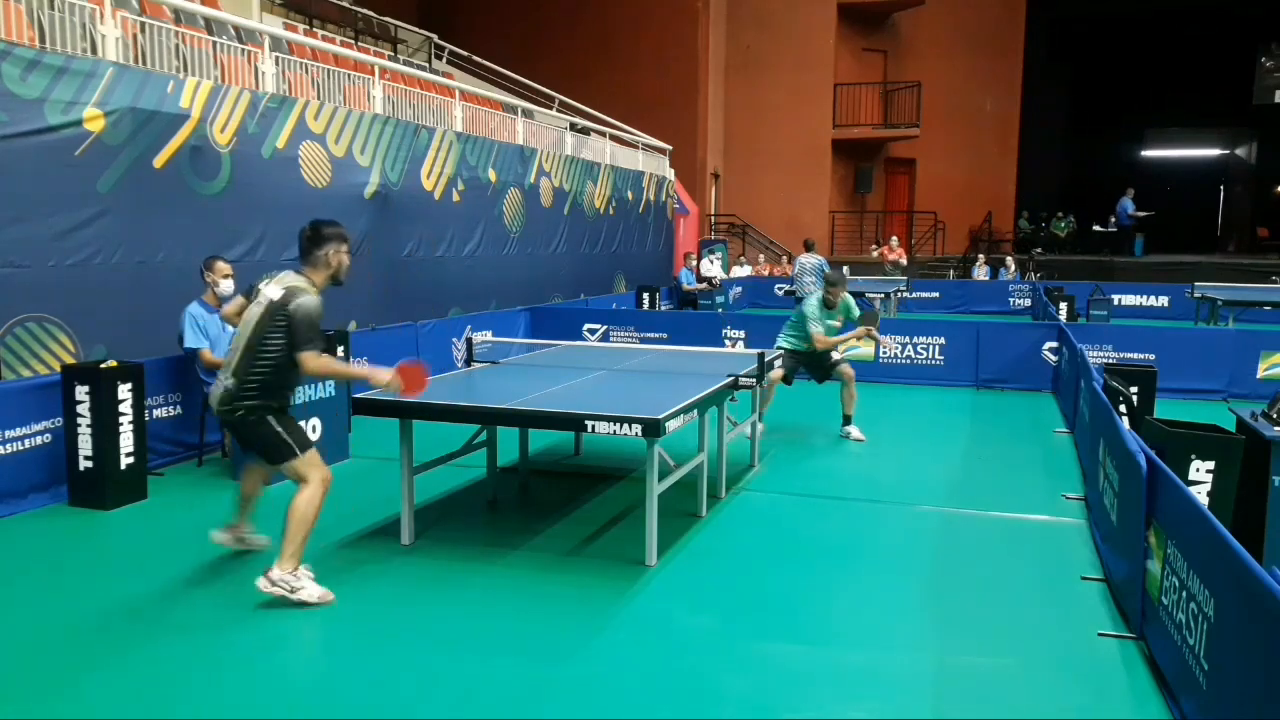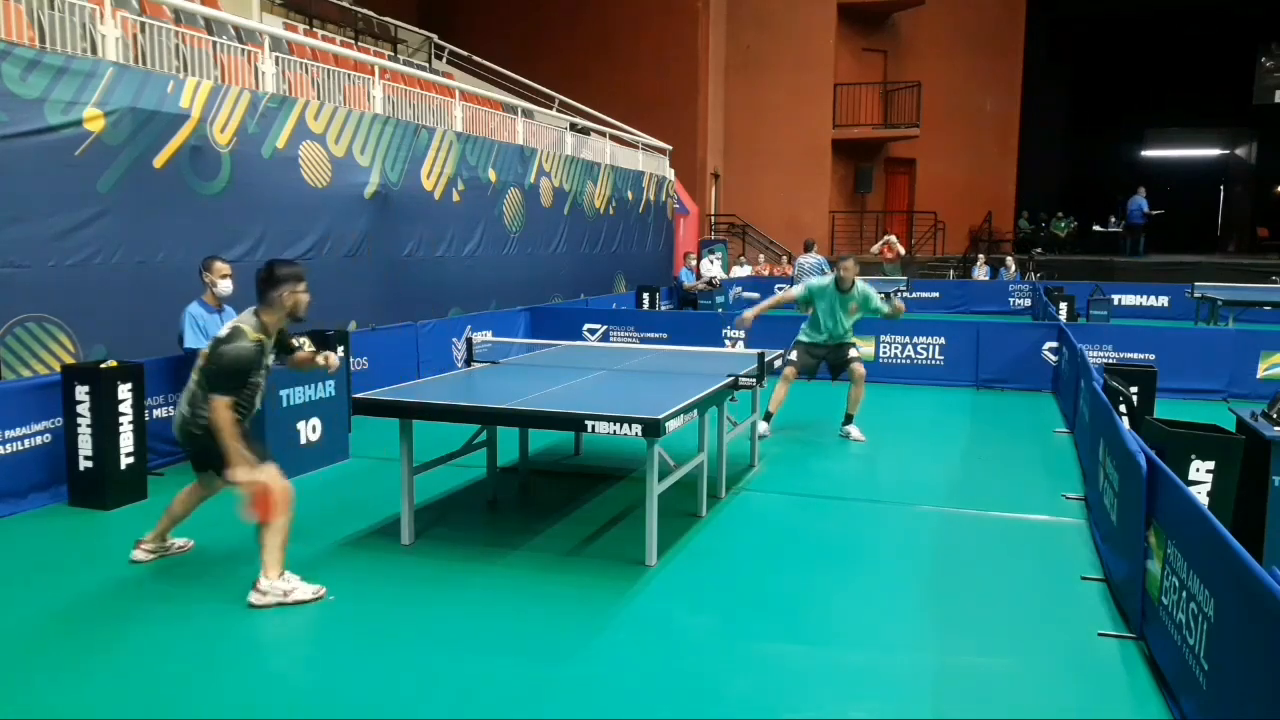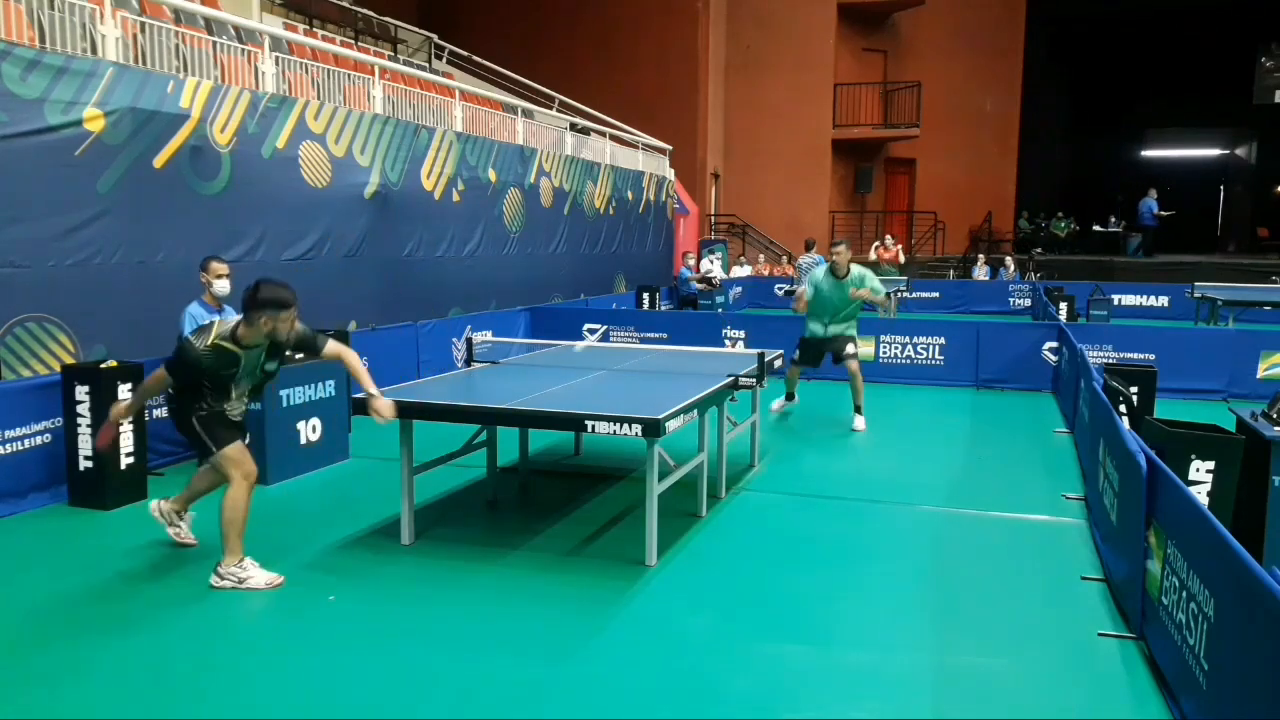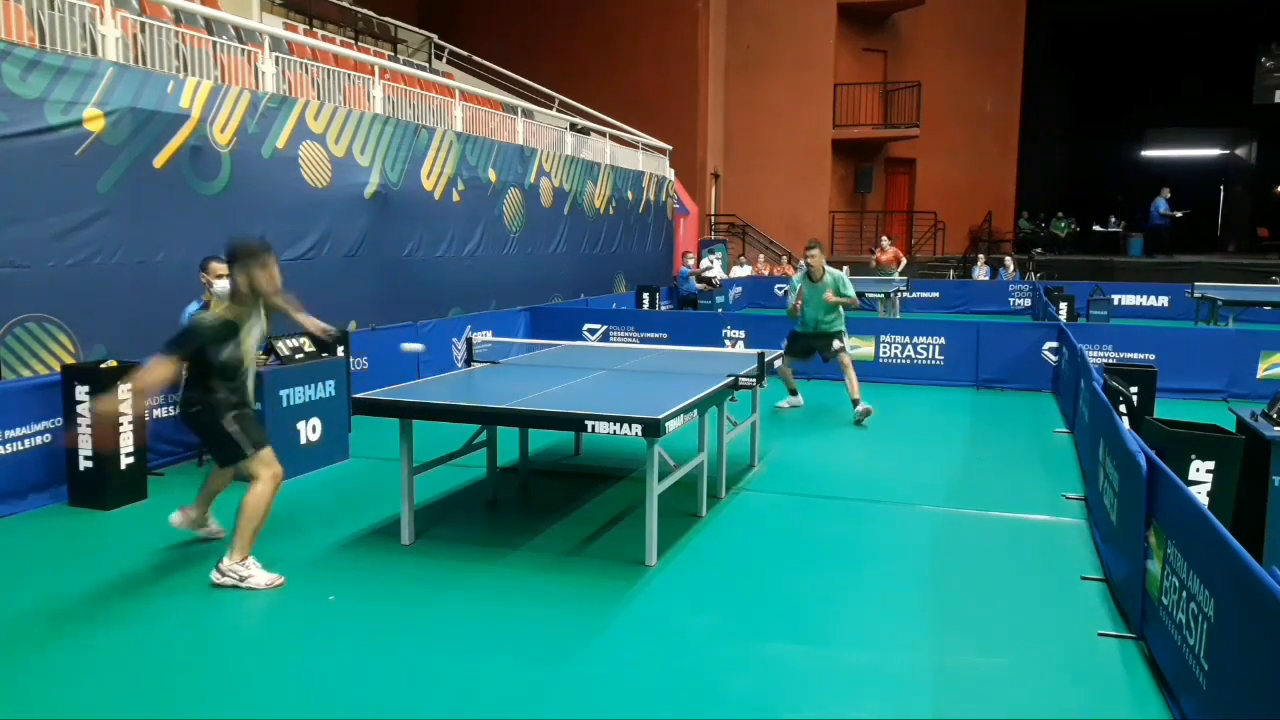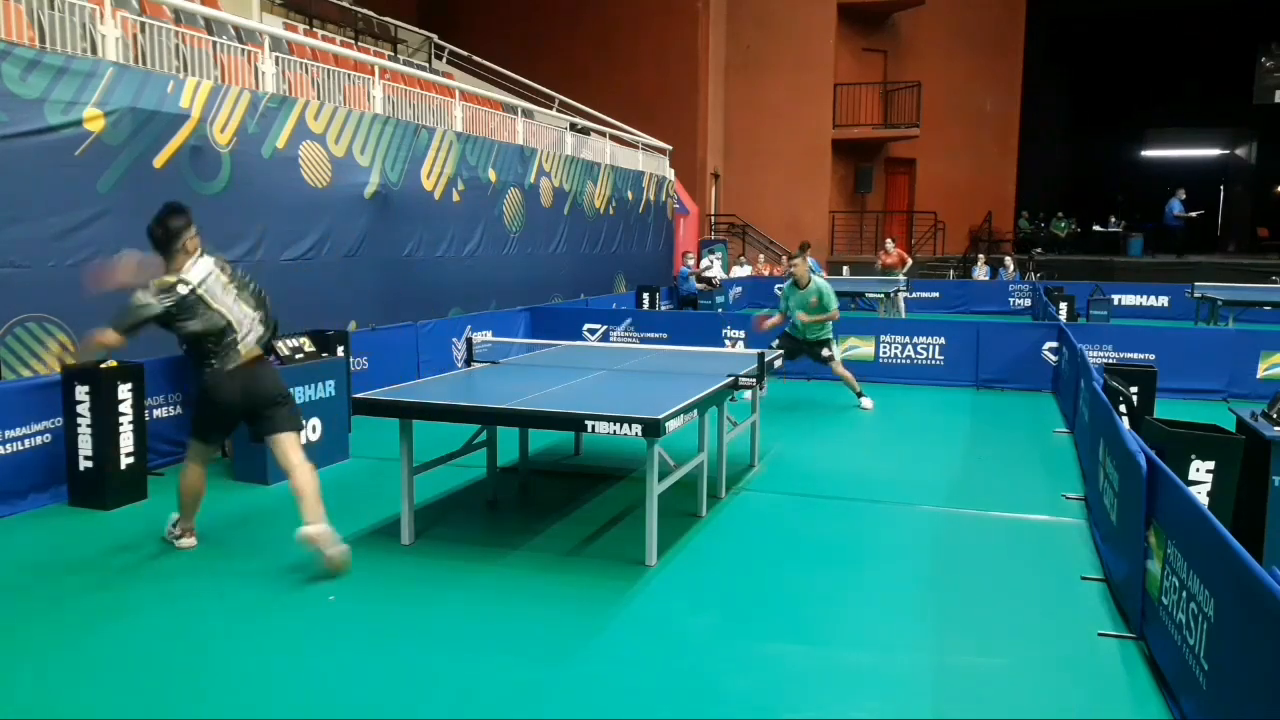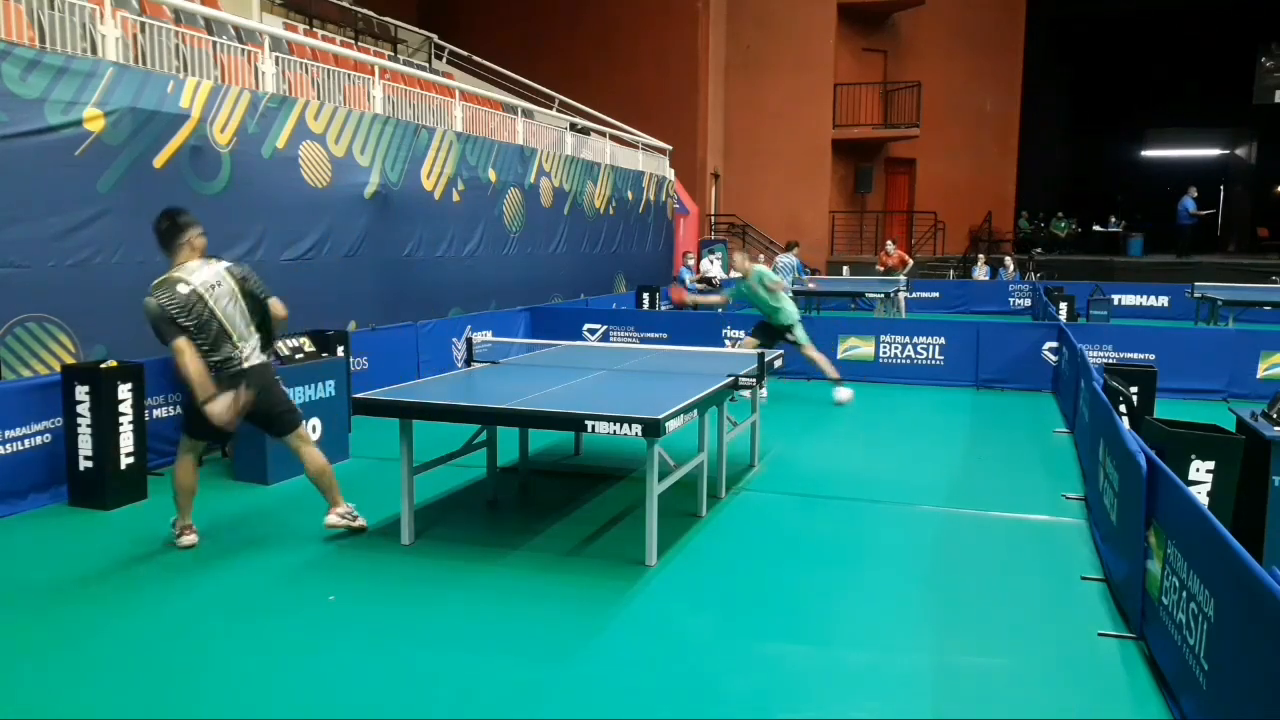
dt=0.3s
person 1, frame 1
left shoulder: (277, 281)
right shoulder: (306, 298)
left elbow: (230, 312)
right elbow: (310, 362)
right wrist: (368, 374)
left hip: (230, 395)
right hip: (252, 404)
left knee: (264, 460)
right knee: (316, 478)
left ankle: (239, 529)
right ankle: (284, 573)
person 1, frame 2
left shoulder: (272, 329)
right shoulder: (241, 345)
left elbow: (292, 356)
right elbow: (218, 407)
left wrist: (318, 358)
right wrist: (237, 462)
left hip: (197, 426)
right hip: (205, 428)
left knee: (208, 483)
right knee: (280, 489)
left ankle: (152, 543)
right ankle: (272, 581)
person 1, frame 3
left shoulder: (287, 334)
right shoulder: (205, 346)
left elbow: (340, 351)
right elbow: (163, 376)
left wrist: (374, 394)
right wrist: (130, 406)
left hip: (230, 409)
right hip: (195, 409)
left knee: (225, 468)
right knee: (243, 472)
left ankle: (172, 508)
right ankle: (231, 566)
person 1, frame 4
left shoulder: (260, 300)
right shoulder: (211, 324)
right elbow: (165, 365)
left wrist: (300, 316)
left hip: (233, 403)
right hip: (211, 408)
left knee: (234, 460)
right knee: (268, 473)
left ankle: (197, 515)
right ankle: (235, 564)
person 1, frame 5
left shoulder: (156, 295)
right shoulder: (212, 263)
left elbow: (108, 340)
left wrist: (83, 350)
left hip: (219, 383)
right hip: (260, 373)
left knee: (199, 456)
right knee: (292, 456)
left ankle: (185, 527)
right ankle: (316, 524)
person 1, frame 6
left shoulder: (158, 298)
right shoulder: (230, 270)
left elbow: (184, 353)
right elbow: (278, 313)
left wrist: (208, 400)
right wrist: (264, 343)
left hip: (219, 386)
right hip: (260, 376)
left knee: (187, 451)
right knee: (303, 443)
left ankle: (186, 526)
right ankle: (340, 510)
person 2, frame 1
left shoulder: (847, 301)
right shoulder: (811, 305)
left elbow: (857, 321)
right elbow: (819, 344)
left wrist: (876, 336)
right wrist: (852, 335)
left hip: (820, 348)
right hip: (792, 345)
left knee: (848, 374)
right knee: (773, 378)
left ankle: (847, 425)
right ankle: (759, 422)
person 2, frame 2
left shoulder: (864, 292)
right shoulder: (820, 285)
left elbow: (885, 312)
right elbow: (787, 295)
left wrist: (896, 310)
right wrist: (754, 311)
left hip: (841, 342)
right hip: (811, 339)
left knee: (859, 373)
right knee: (787, 374)
left ankle: (848, 425)
right ankle: (764, 422)
person 2, frame 3
left shoulder: (862, 275)
right shoulder: (818, 276)
left elbow: (884, 303)
right elbow: (802, 309)
left wrist: (871, 298)
right wrist: (799, 303)
left hip: (843, 331)
right hip: (816, 331)
left knee: (853, 368)
right knee: (793, 372)
left ankle: (858, 413)
right ankle: (789, 399)
person 2, frame 4
left shoulder: (837, 277)
right shoulder: (797, 281)
left elbow: (854, 302)
right elbow: (792, 316)
left wrist: (836, 300)
right wrist: (795, 307)
left hip: (832, 329)
right hip: (805, 330)
left knee: (845, 361)
right knee: (782, 364)
left ankle: (858, 406)
right ankle: (794, 397)
person 2, frame 5
left shoulder: (821, 286)
right shoulder: (788, 288)
left elbow: (834, 315)
right elbow: (782, 316)
left wrist: (810, 319)
right wrist: (768, 323)
left hip: (820, 336)
right hip: (795, 334)
left knee: (838, 371)
left ankle: (861, 395)
person 2, frame 6
left shoulder: (760, 272)
right shoulder: (740, 284)
left elbow: (781, 287)
right elbow: (722, 299)
left wrist: (774, 288)
right wrist: (692, 299)
left hip: (787, 318)
right hip: (769, 321)
left knee: (807, 351)
right knee: (745, 347)
left ankle: (839, 385)
right ankle: (759, 387)
